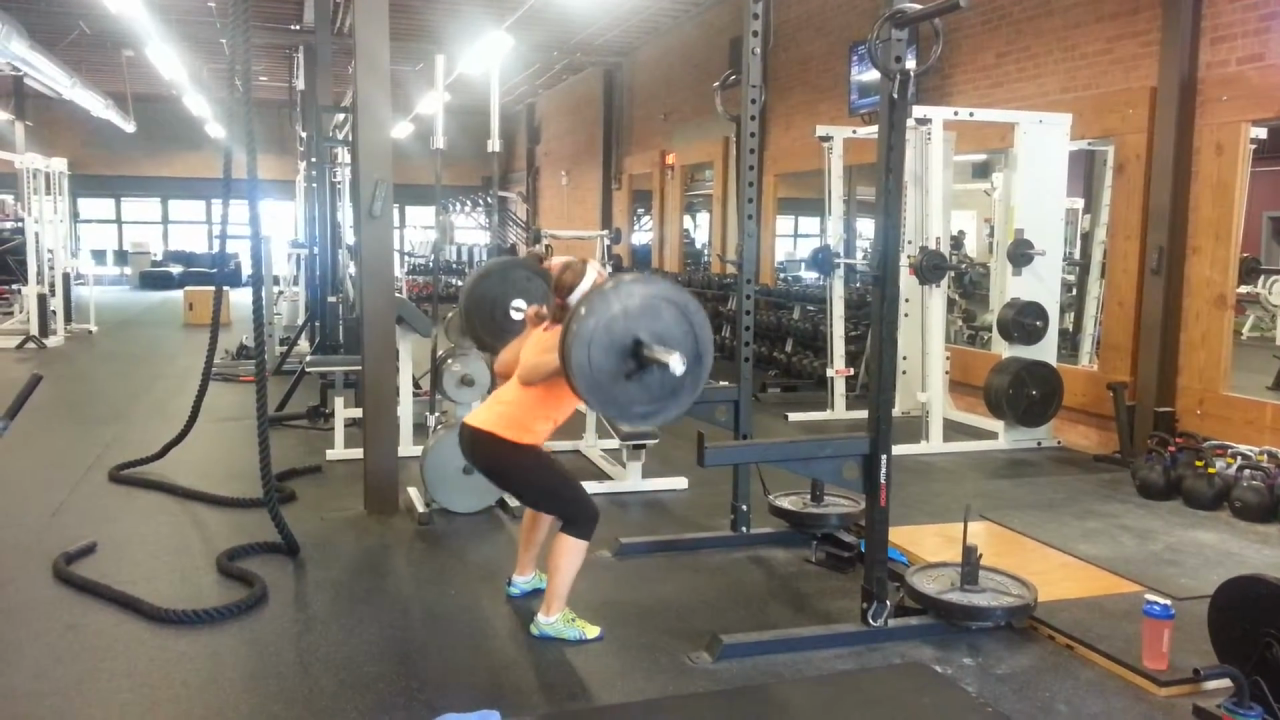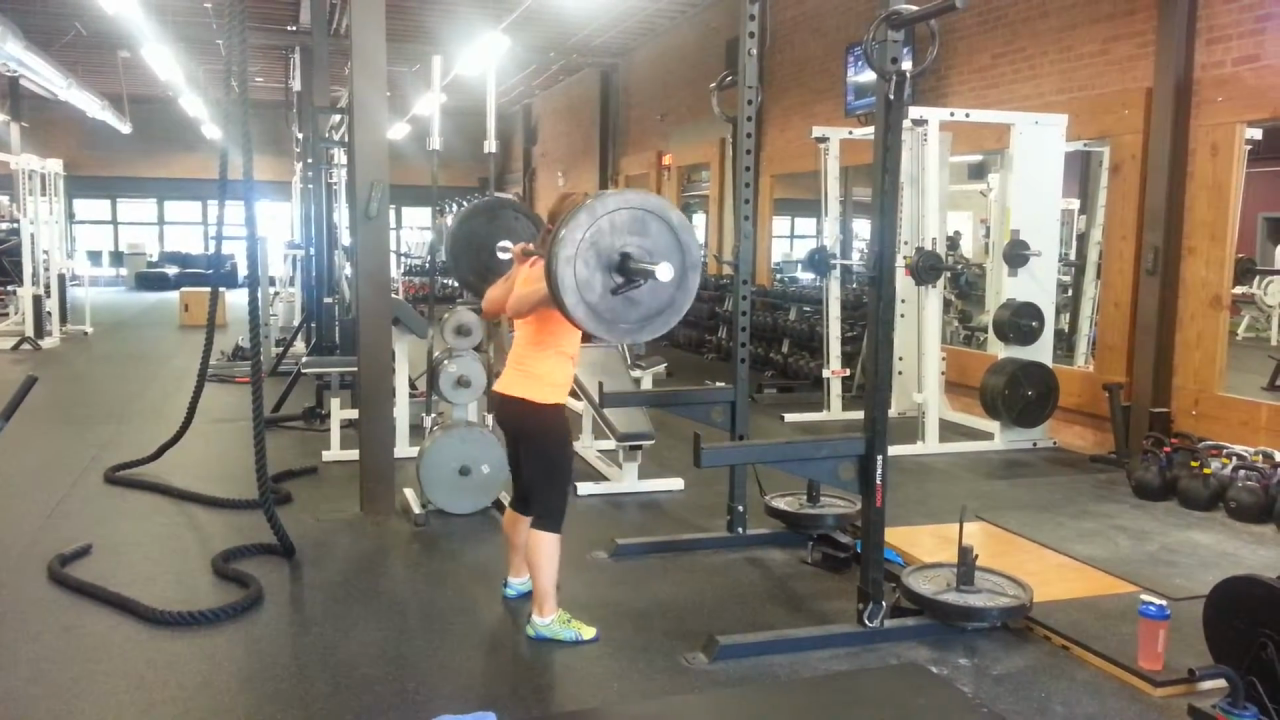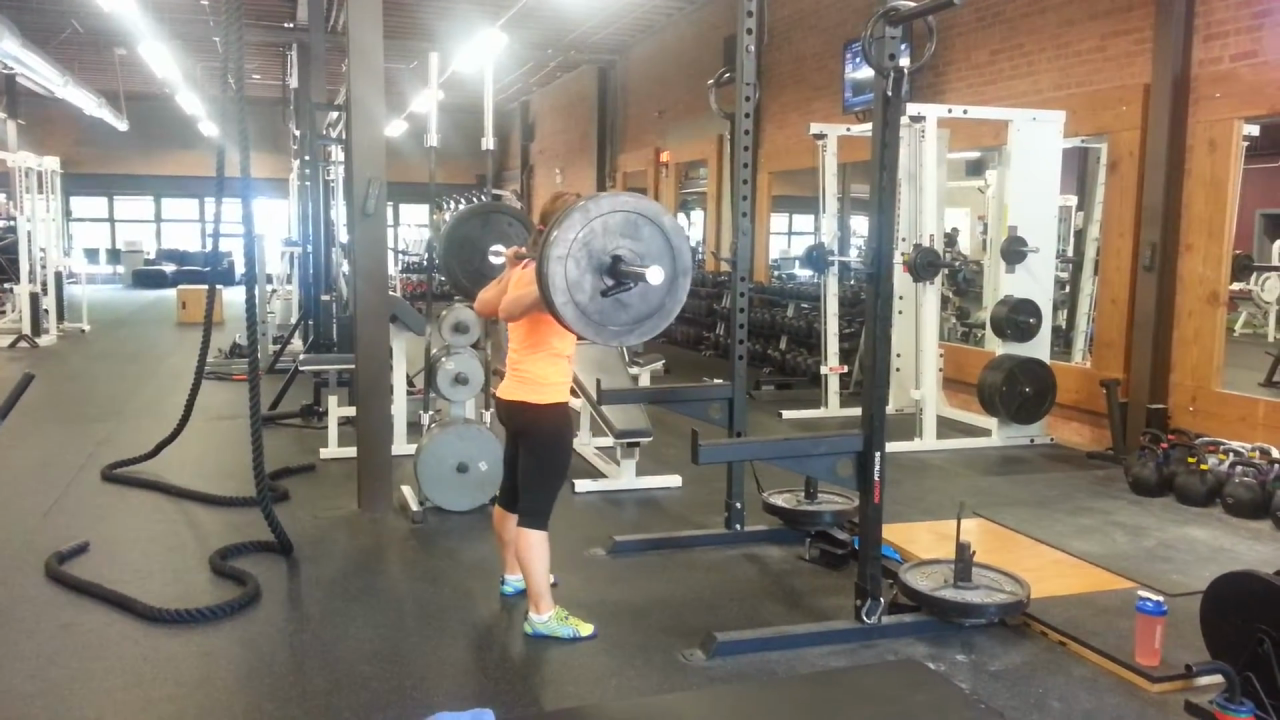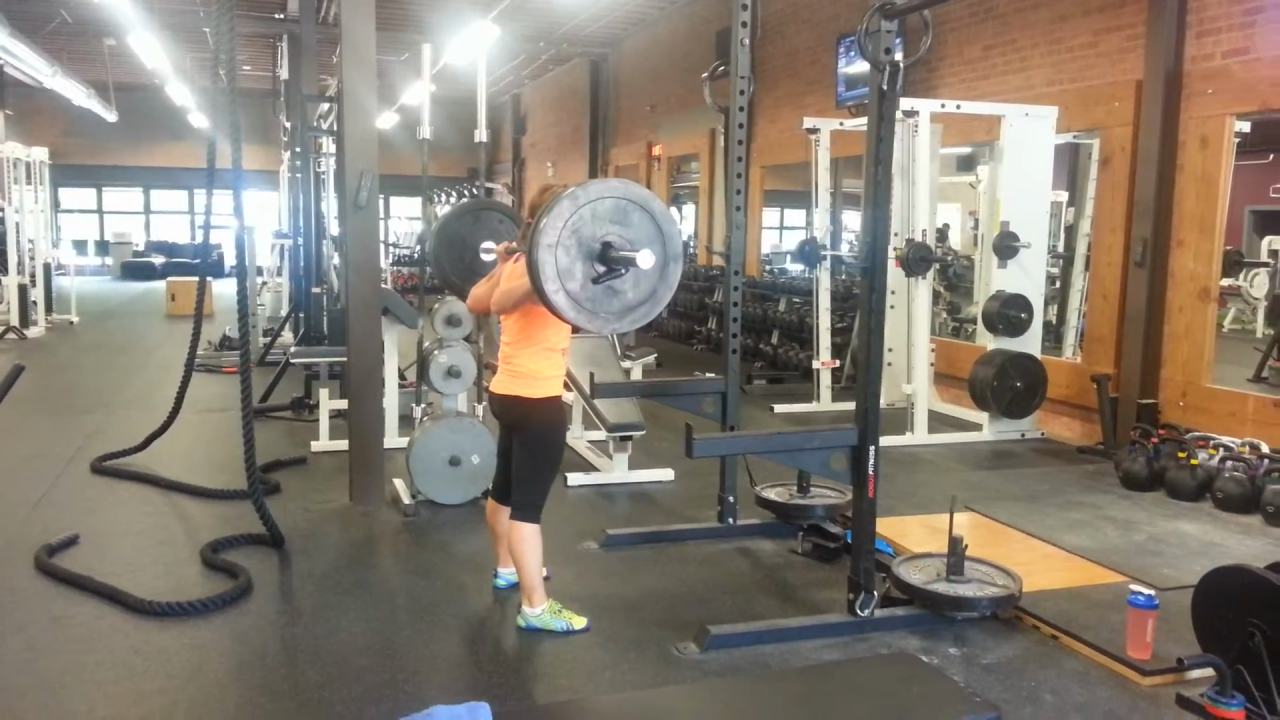
dt=0.4s
person 1, frame 1
left shoulder: (549, 329)
left elbow: (502, 367)
right elbow: (529, 375)
left wrist: (531, 328)
left hip: (480, 430)
right hip: (499, 441)
left knee: (553, 491)
right knee: (582, 513)
left ankle: (523, 577)
right ankle: (552, 618)
person 1, frame 2
left shoulder: (536, 265)
left elbow: (490, 304)
right elbow: (517, 307)
left wrist: (518, 264)
left hip: (510, 396)
right hip: (535, 403)
left knee: (527, 497)
right knee: (550, 510)
left ankle: (518, 578)
right ankle: (546, 618)
person 1, frame 3
left shoulder: (528, 268)
left elbow: (483, 305)
right elbow: (510, 310)
left wrist: (509, 268)
left hip: (515, 398)
right hip: (542, 405)
left knee: (513, 496)
right knee: (535, 510)
left ankle: (513, 574)
right ankle: (543, 615)
person 1, frame 4
left shoulder: (520, 263)
left elbow: (476, 302)
right elbow: (502, 303)
left wrist: (501, 263)
left hip: (509, 392)
right hip: (535, 399)
left knee: (506, 487)
right knee: (528, 502)
left ankle: (507, 568)
right ankle: (537, 608)
